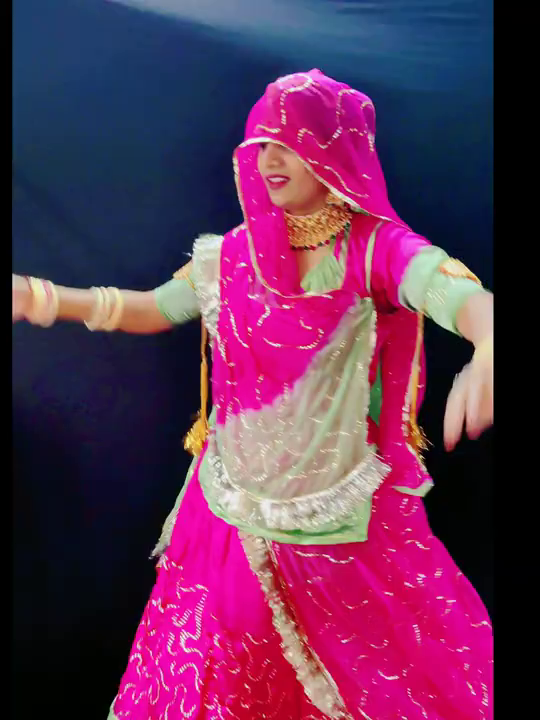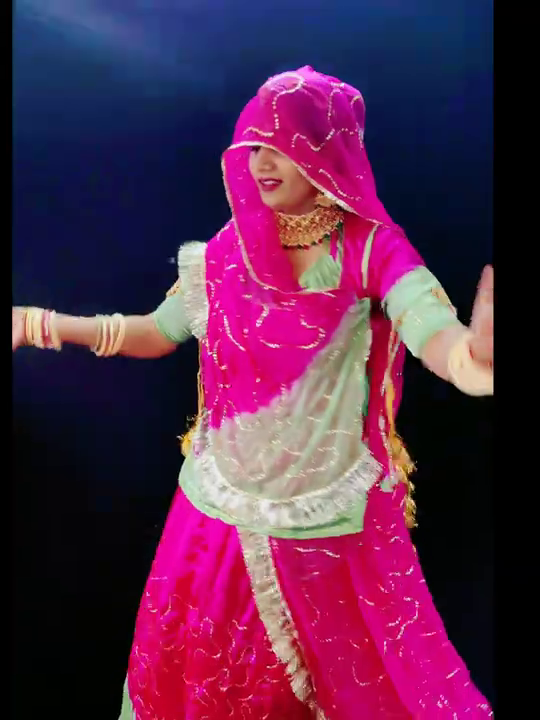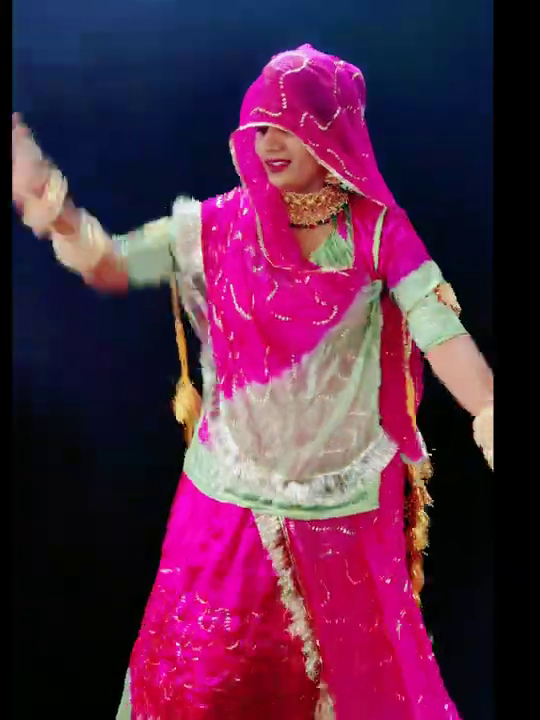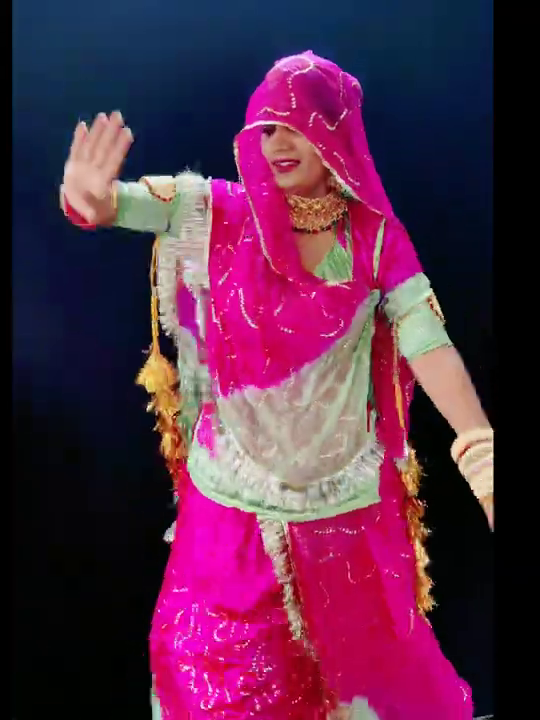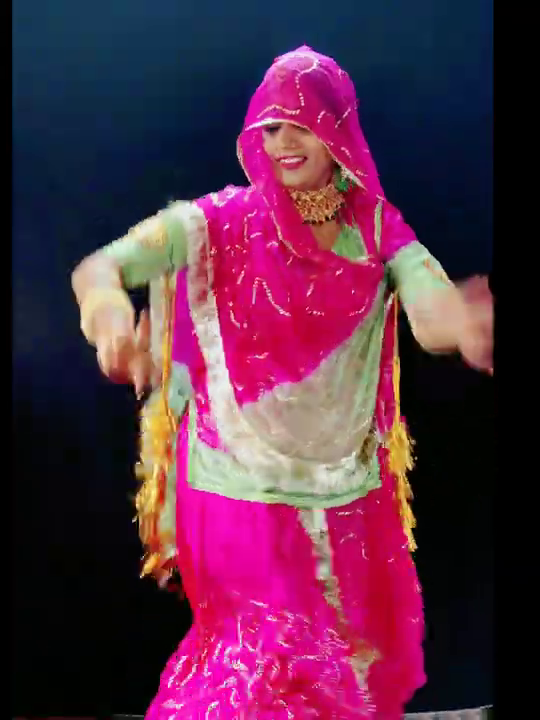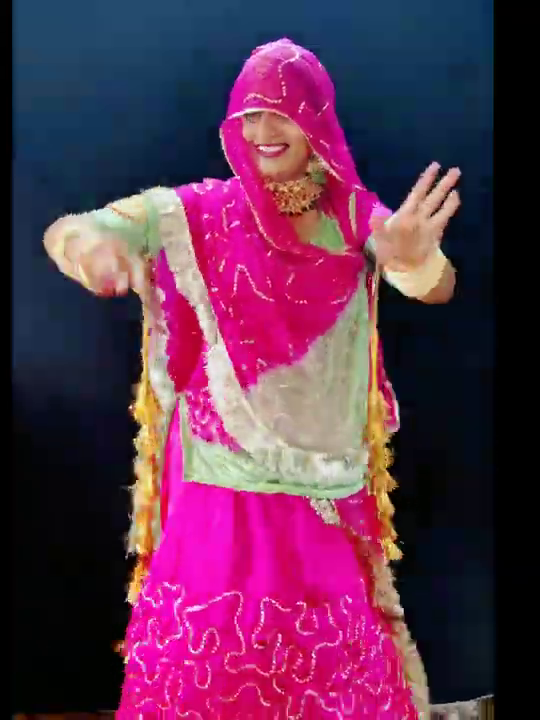
dt=0.2s
person 1, frame 1
left shoulder: (383, 246)
right shoulder: (237, 251)
left elbow: (469, 303)
right elbow: (154, 308)
left wrist: (485, 362)
right wrist: (45, 299)
left hip: (347, 515)
right hip: (236, 506)
person 1, frame 2
left shoulder: (374, 247)
right shoulder: (225, 252)
left elbow: (437, 336)
right elbow: (158, 333)
left wrist: (478, 354)
right wrist: (53, 326)
left hip: (333, 510)
right hip: (222, 504)
person 1, frame 3
left shoulder: (379, 228)
right shoulder: (219, 223)
left elbow: (444, 336)
right elbow: (111, 266)
left wrist: (492, 419)
right wrist: (48, 203)
left hip: (345, 492)
right hip: (231, 486)
left knee: (354, 652)
right knee: (200, 653)
person 1, frame 4
left shoulder: (379, 240)
right shoulder: (215, 211)
left elbow: (428, 350)
right elbow: (102, 206)
left wrist: (480, 446)
right wrist: (86, 189)
left hip: (345, 496)
right hip: (235, 492)
left knee: (359, 648)
right knee: (217, 658)
person 1, frame 5
left shoulder: (377, 222)
right shoulder: (217, 220)
left elbow: (442, 308)
right elbow: (96, 269)
left wrist: (450, 318)
right wrist: (111, 317)
left hip: (342, 485)
right hip: (239, 486)
left knee: (349, 653)
right knee: (263, 655)
person 1, frame 6
left shoulder: (353, 211)
right shoulder: (192, 214)
left elbow: (440, 279)
right elbow: (62, 232)
left wrist: (418, 264)
right wrist: (85, 239)
left hip: (329, 482)
right hip: (226, 479)
left knee: (340, 657)
right knee: (209, 661)
